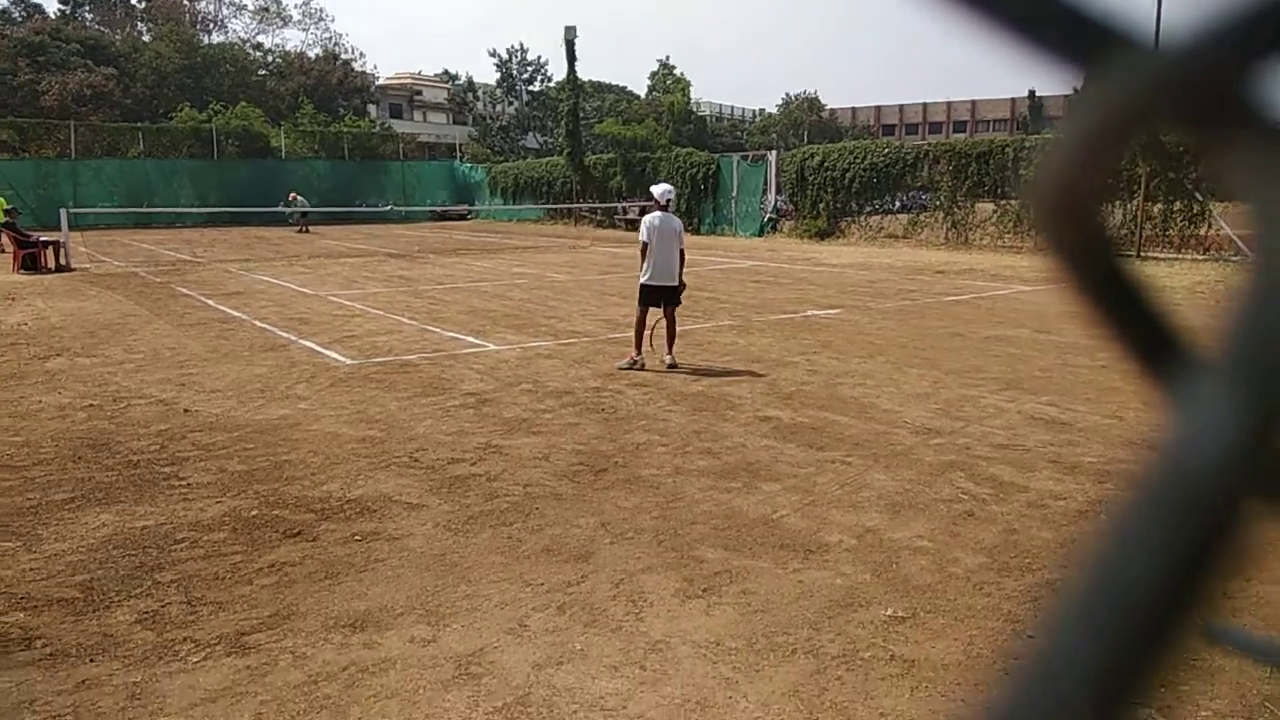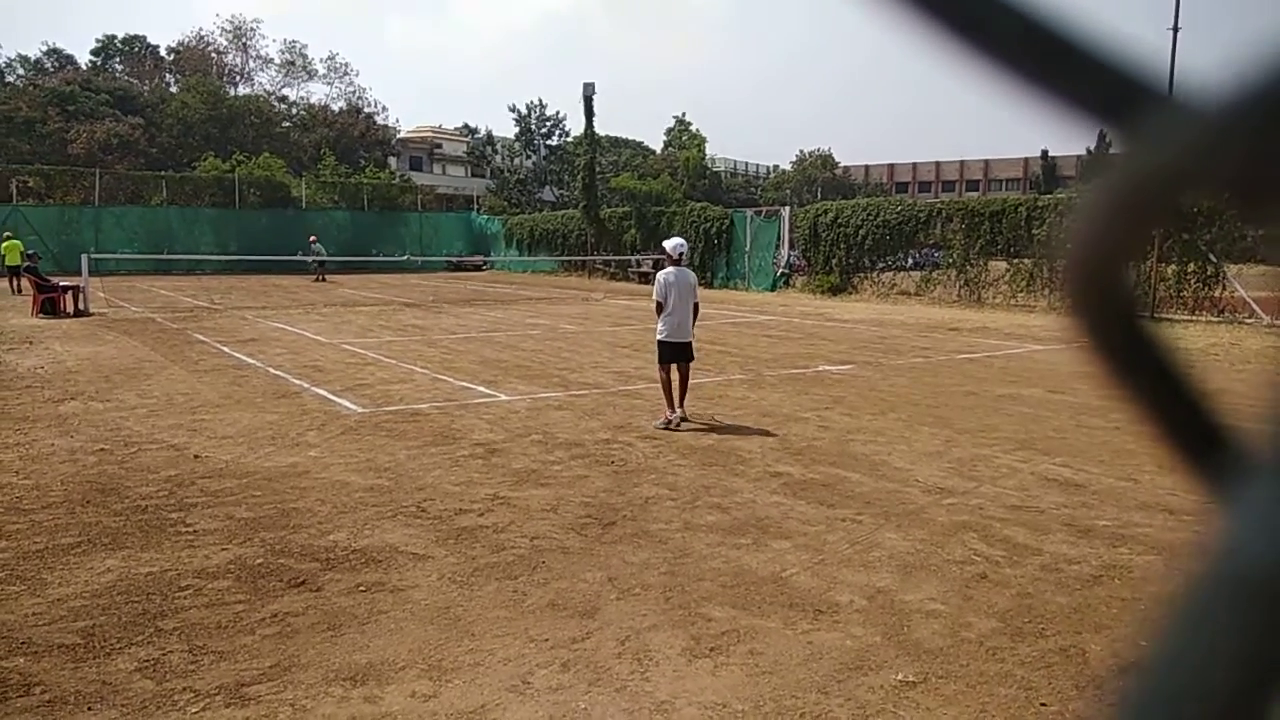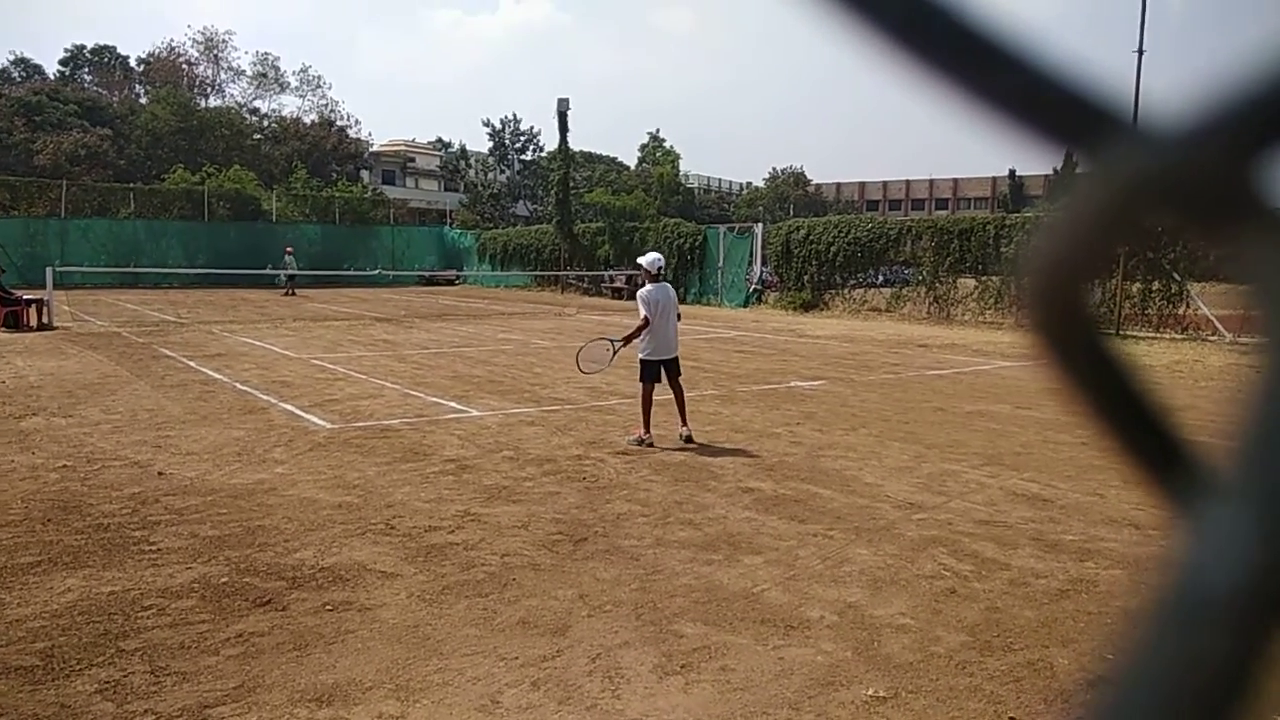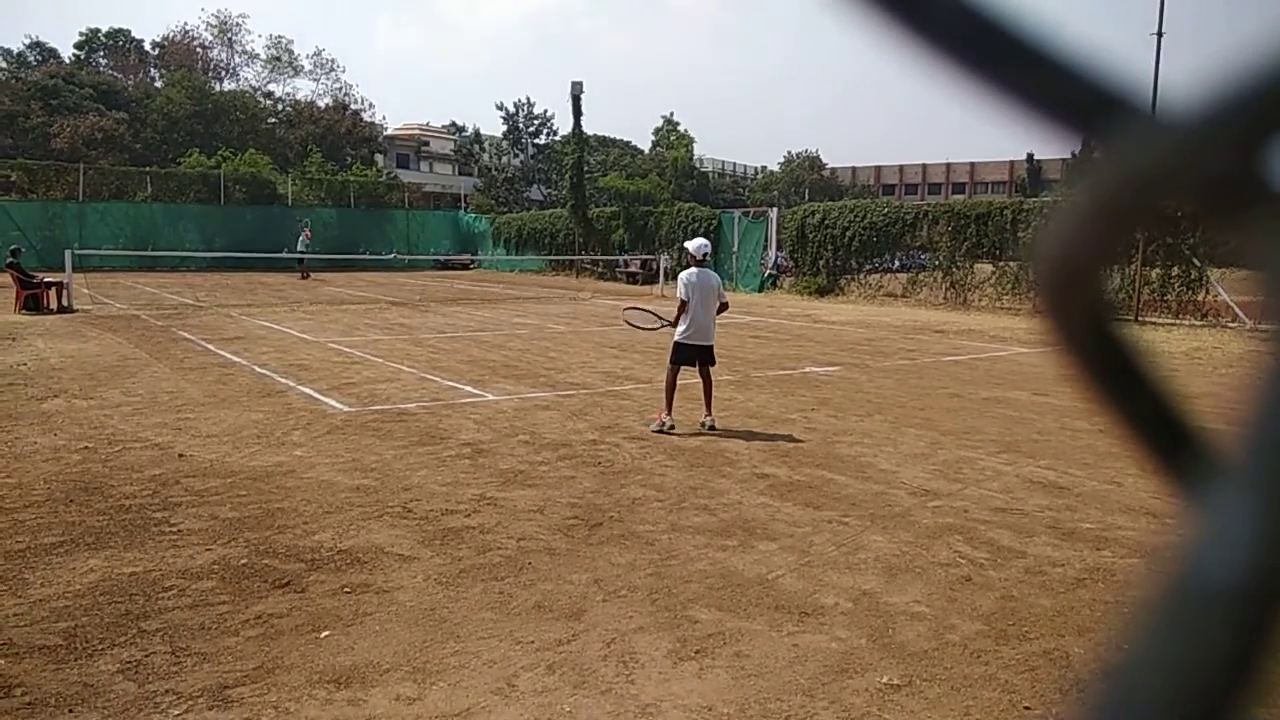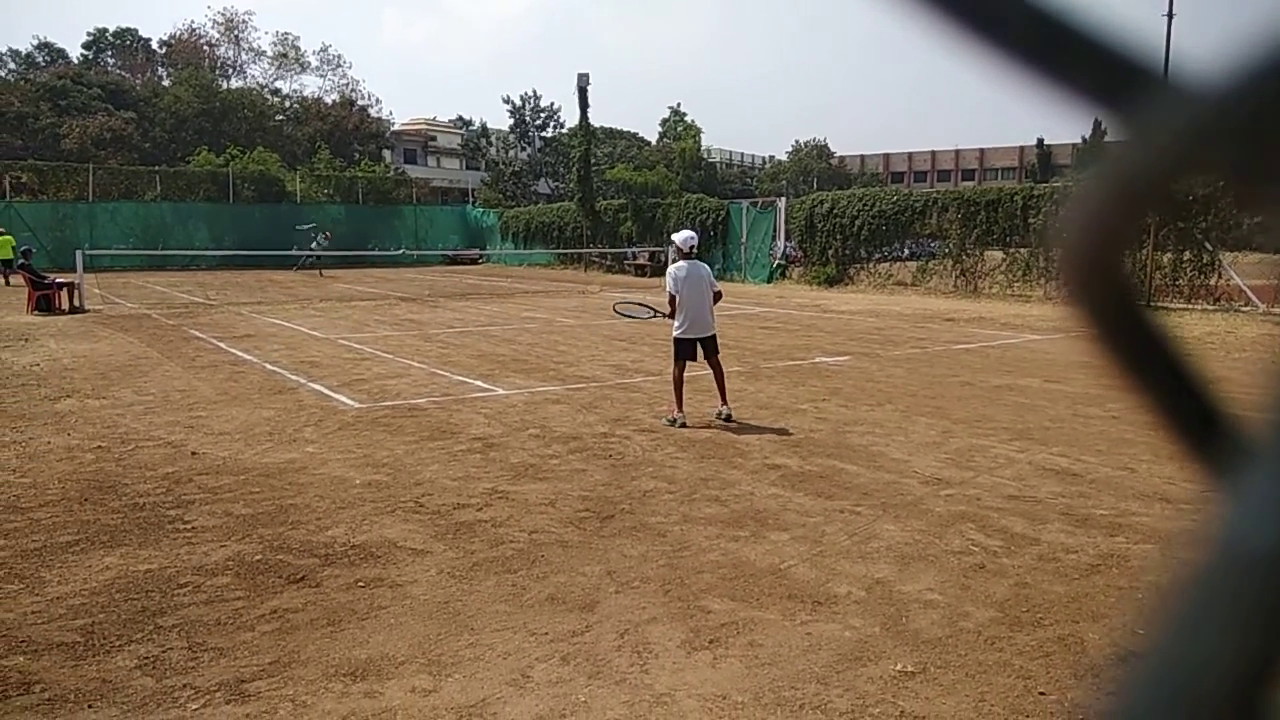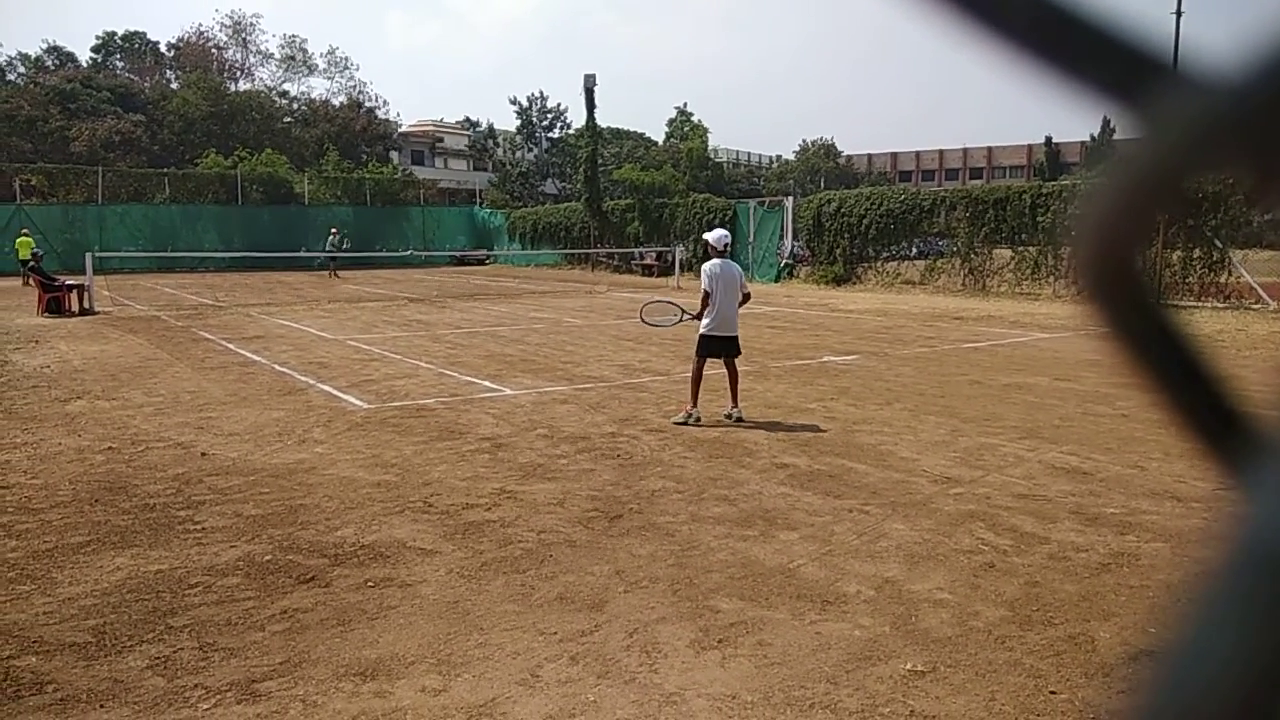
dt=0.7s
person 1, frame 1
left shoulder: (648, 219)
right shoulder: (677, 222)
left elbow: (644, 247)
right elbow: (681, 252)
left wrist: (643, 267)
right wrist: (680, 277)
left hip: (651, 275)
right hip: (671, 277)
left knee: (641, 312)
right knee: (670, 313)
left ankle: (637, 356)
right ankle: (670, 355)
person 1, frame 2
left shoulder: (662, 276)
right shoulder: (691, 276)
left elbow: (659, 305)
right elbow: (696, 306)
left wrist: (662, 321)
left hip: (667, 330)
right hip: (685, 331)
left knee: (664, 369)
right knee: (683, 368)
left ankle: (671, 413)
right ankle: (680, 408)
person 1, frame 3
left shoulder: (643, 293)
right shoulder: (670, 289)
left elbow: (645, 321)
right elbow: (677, 317)
left wrist: (630, 336)
left hip: (650, 349)
right hip: (670, 347)
left knee: (647, 388)
right knee: (675, 384)
left ankle: (646, 433)
right ankle: (685, 427)
person 1, frame 4
left shoulder: (685, 276)
right shoulder: (715, 277)
left elbow: (682, 304)
right elbow: (724, 305)
left wrist: (676, 319)
left hip: (686, 333)
right hip: (706, 334)
left knee: (672, 371)
right knee: (705, 372)
left ankle: (667, 416)
right ankle: (708, 416)
person 1, frame 5
left shoulder: (674, 270)
right shoulder: (704, 268)
left elbow: (672, 298)
right elbow: (718, 294)
left wrist: (672, 312)
left hip: (684, 326)
right hip: (707, 325)
left knee: (679, 366)
right knee: (714, 362)
left ankle: (678, 413)
right ankle: (724, 406)
person 1, frame 6
left shoulder: (708, 267)
right shoulder: (736, 268)
left elbow: (706, 295)
right elbow: (746, 296)
left wrist: (701, 311)
left hip: (711, 324)
right hip: (731, 325)
left knee: (699, 362)
right knee: (730, 363)
left ankle: (692, 408)
right ankle: (735, 408)
